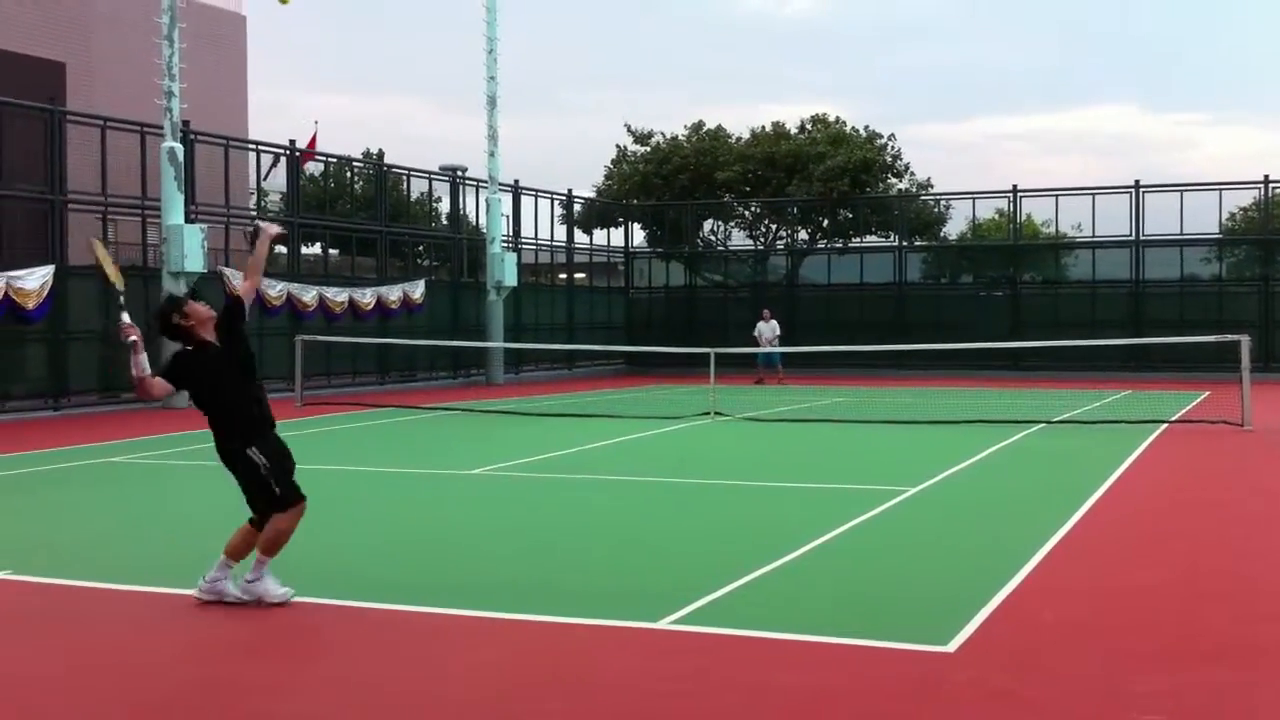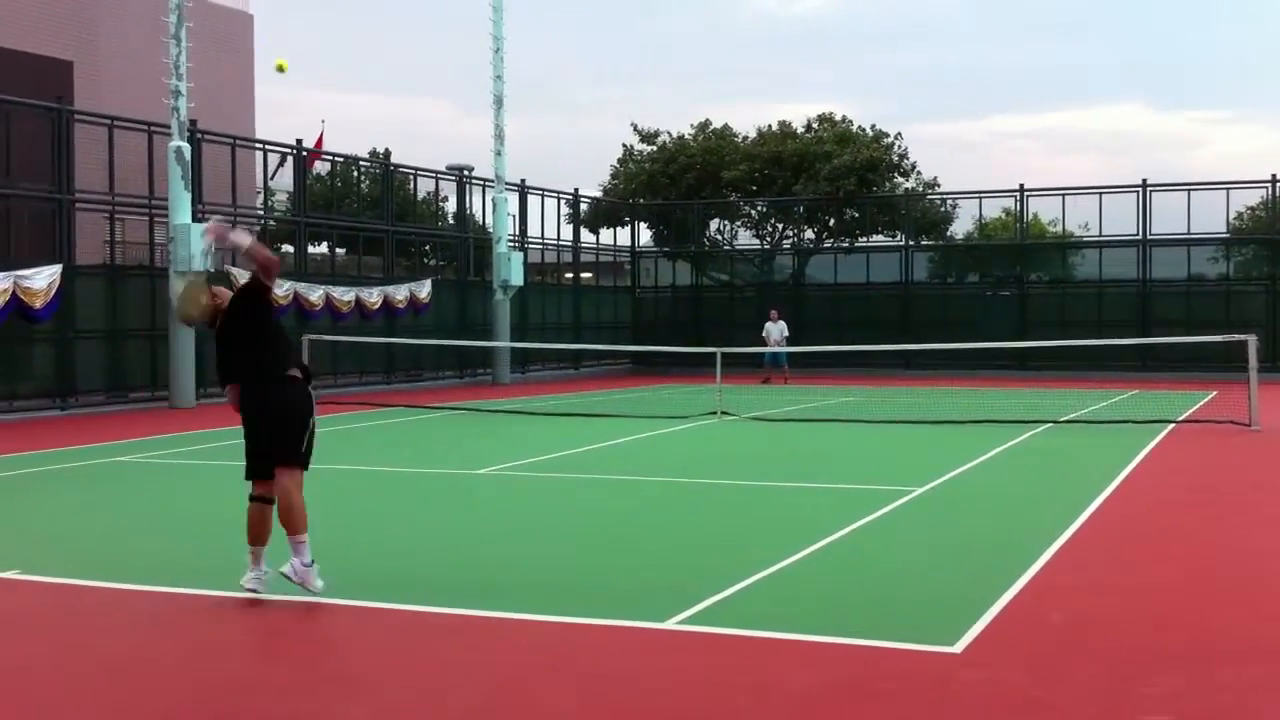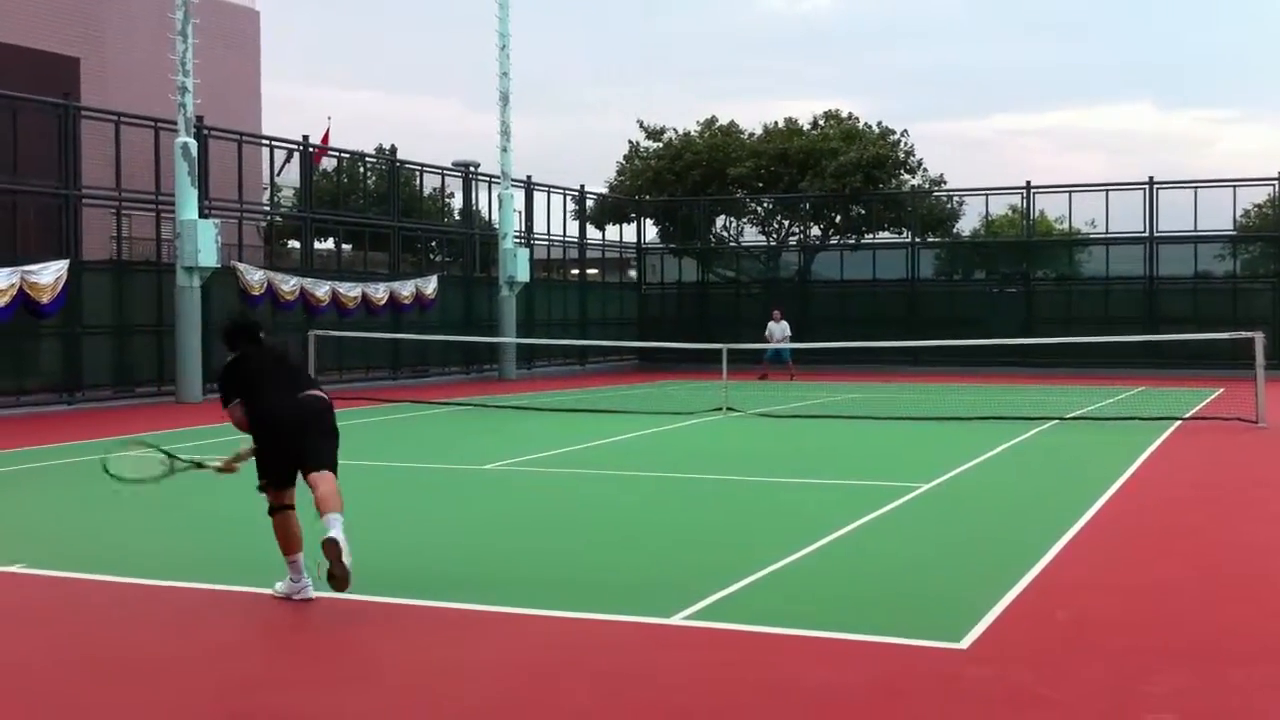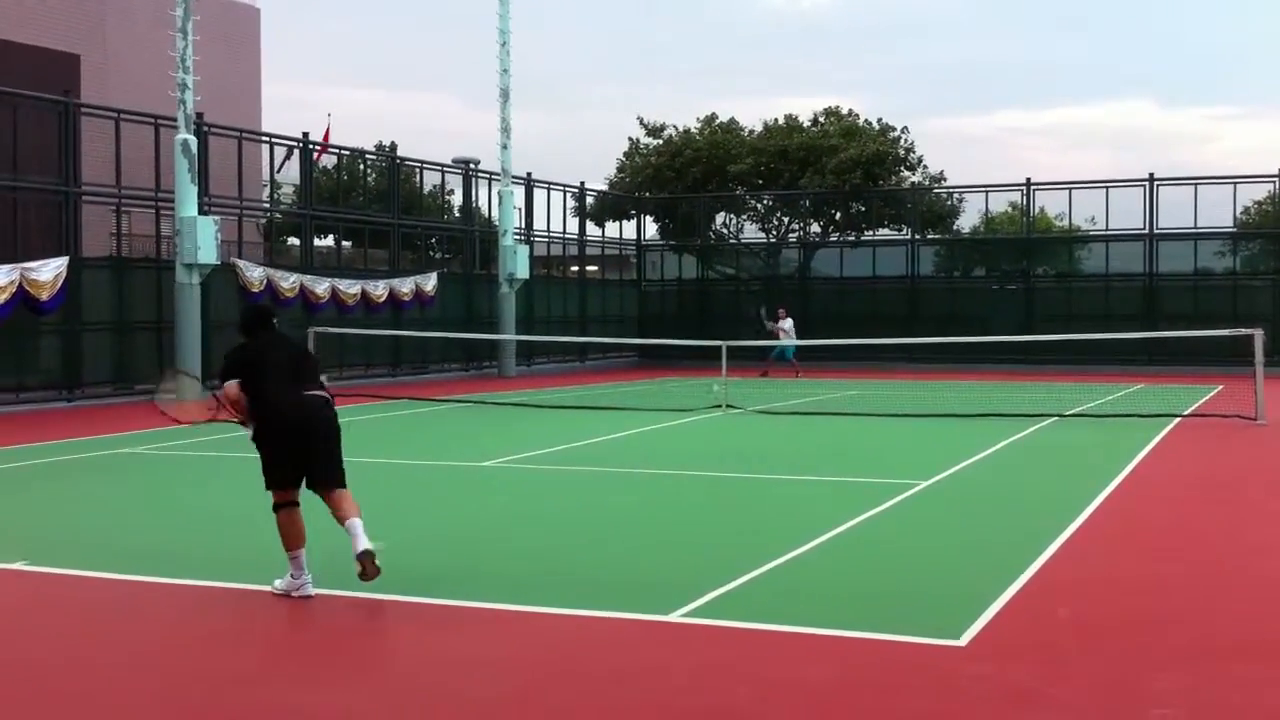
dt=0.3s
person 1, frame 1
left shoulder: (227, 326)
right shoulder: (186, 360)
left elbow: (250, 281)
right elbow: (150, 391)
left wrist: (264, 238)
right wrist: (136, 348)
left hip: (262, 438)
right hip: (244, 444)
left knee: (267, 513)
right knee: (291, 506)
left ankle: (216, 580)
right ankle: (256, 579)
person 1, frame 2
left shoulder: (223, 344)
right shoulder: (245, 304)
left elbow: (234, 399)
right elbow: (269, 263)
right wrist: (235, 237)
left hip: (256, 405)
right hip: (288, 395)
left knee: (261, 487)
right knee: (288, 475)
left ankle: (256, 570)
right ankle: (302, 563)
person 1, frame 3
left shoulder: (230, 371)
right shoulder: (280, 359)
left elbow: (239, 419)
right wrist: (241, 456)
left hip: (274, 422)
right hip: (316, 408)
left knee: (279, 499)
right knee: (322, 475)
left ankle: (297, 581)
right ankle: (334, 533)
person 1, frame 4
left shoulder: (237, 356)
right shoulder: (299, 349)
left elbow: (231, 395)
left wrist: (253, 420)
left hip: (276, 420)
right hip: (318, 410)
left knee: (284, 497)
right knee: (333, 490)
left ankle: (299, 577)
right ankle: (361, 542)
